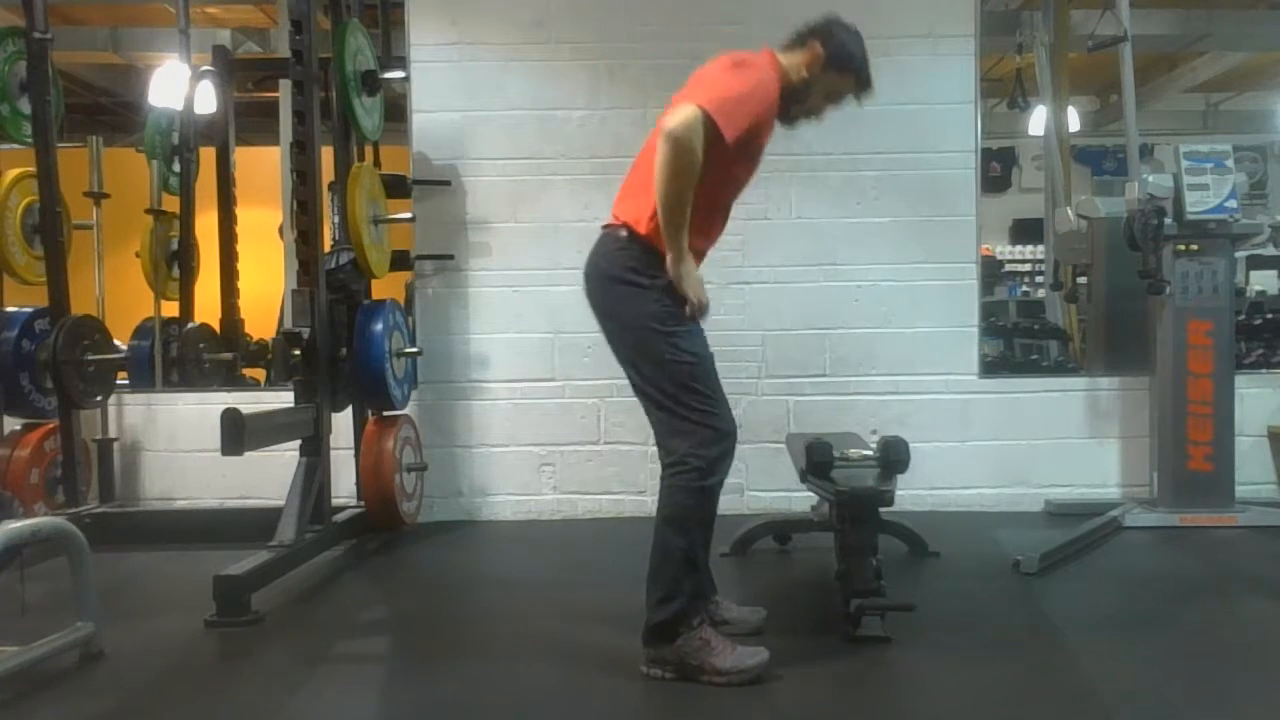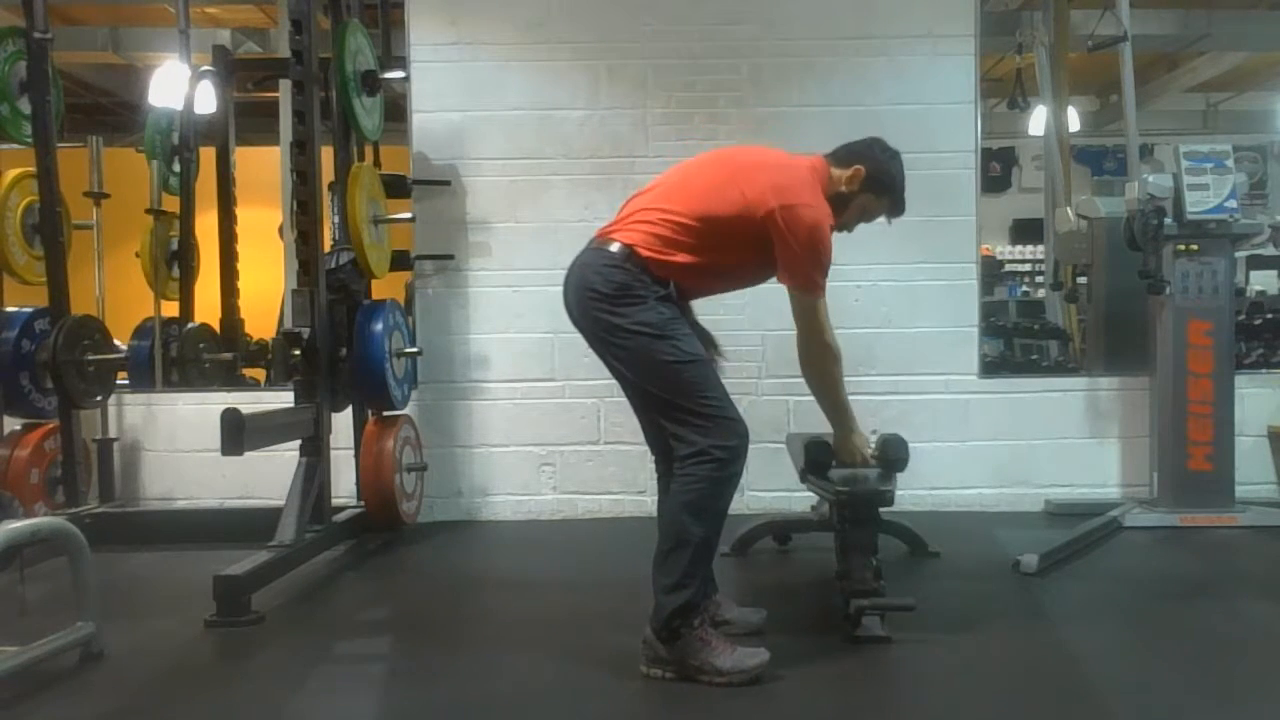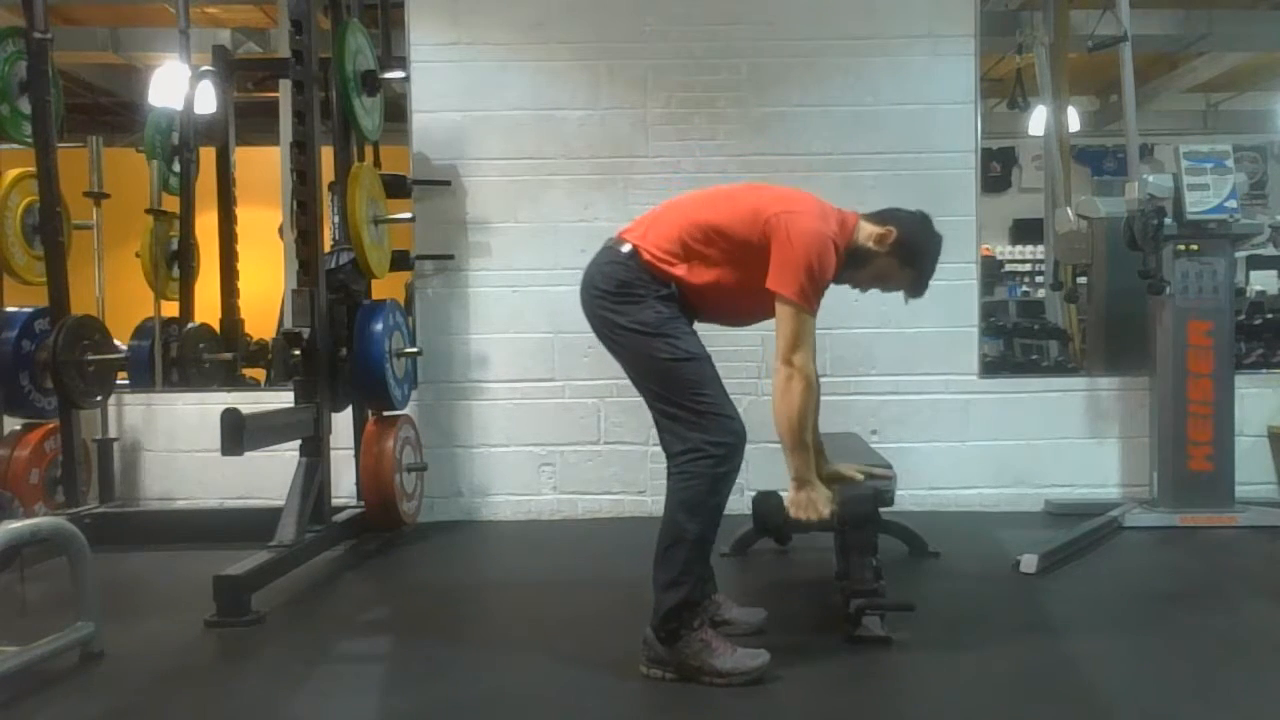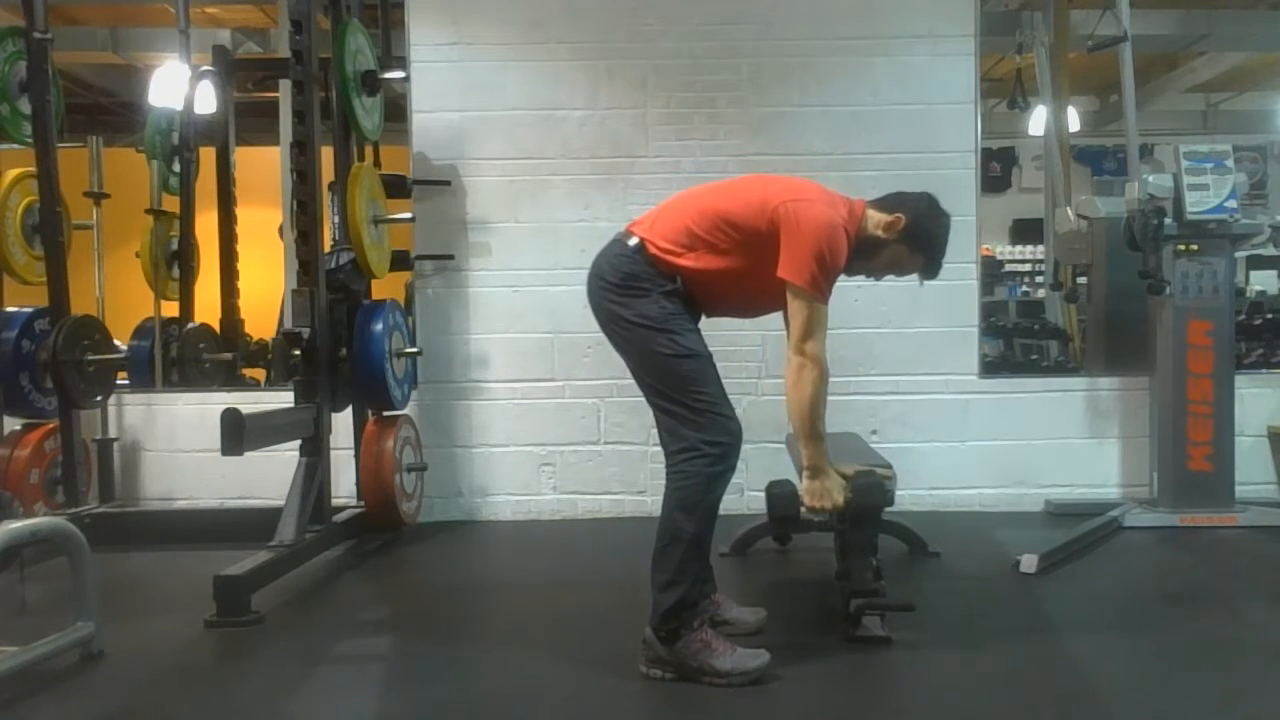
dt=1s
person 1, frame 1
left shoulder: (752, 85)
right shoulder: (757, 77)
right elbow: (676, 132)
left wrist: (679, 262)
right wrist: (679, 260)
left hip: (637, 269)
right hip: (637, 272)
left knee: (698, 439)
right knee: (702, 439)
left ankle: (691, 601)
right ankle: (673, 635)
person 1, frame 2
left shoulder: (776, 174)
right shoulder: (806, 207)
right elbow: (816, 343)
left wrist: (694, 337)
right wrist: (846, 430)
left hip: (598, 275)
right hip: (624, 286)
left knee: (688, 445)
right knee: (718, 443)
left ankle: (694, 599)
right ankle: (675, 635)
person 1, frame 3
left shoulder: (817, 238)
right shoulder: (812, 237)
left elbow: (801, 365)
right elbow: (792, 369)
left wrist: (817, 462)
right wrist: (803, 480)
left hip: (630, 283)
right hip: (629, 285)
left knee: (703, 441)
right knee: (714, 442)
left ankle: (695, 597)
right ankle: (675, 635)
person 1, frame 4
left shoulder: (824, 225)
right shoulder: (821, 226)
left elbow: (805, 353)
right elbow: (805, 358)
left wrist: (820, 461)
right wrist: (815, 469)
left hip: (642, 279)
right hip: (636, 280)
left knee: (706, 442)
right knee: (709, 443)
left ankle: (695, 596)
right ankle: (674, 634)
